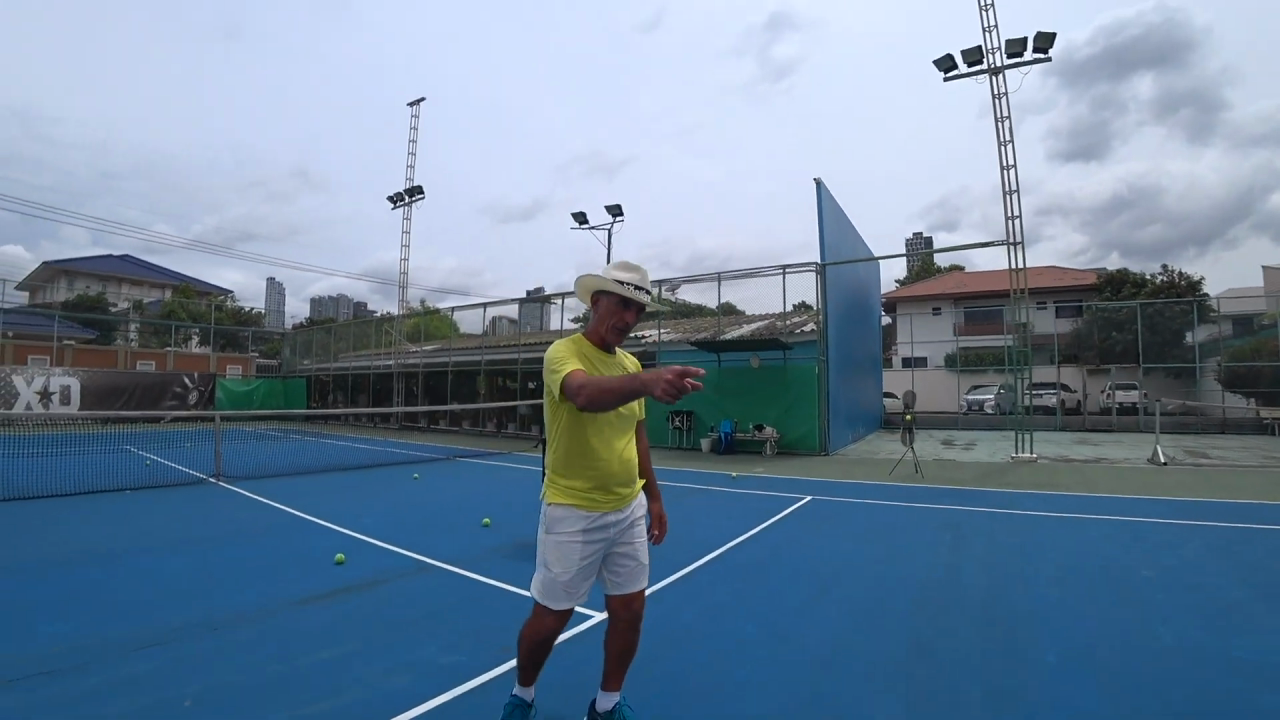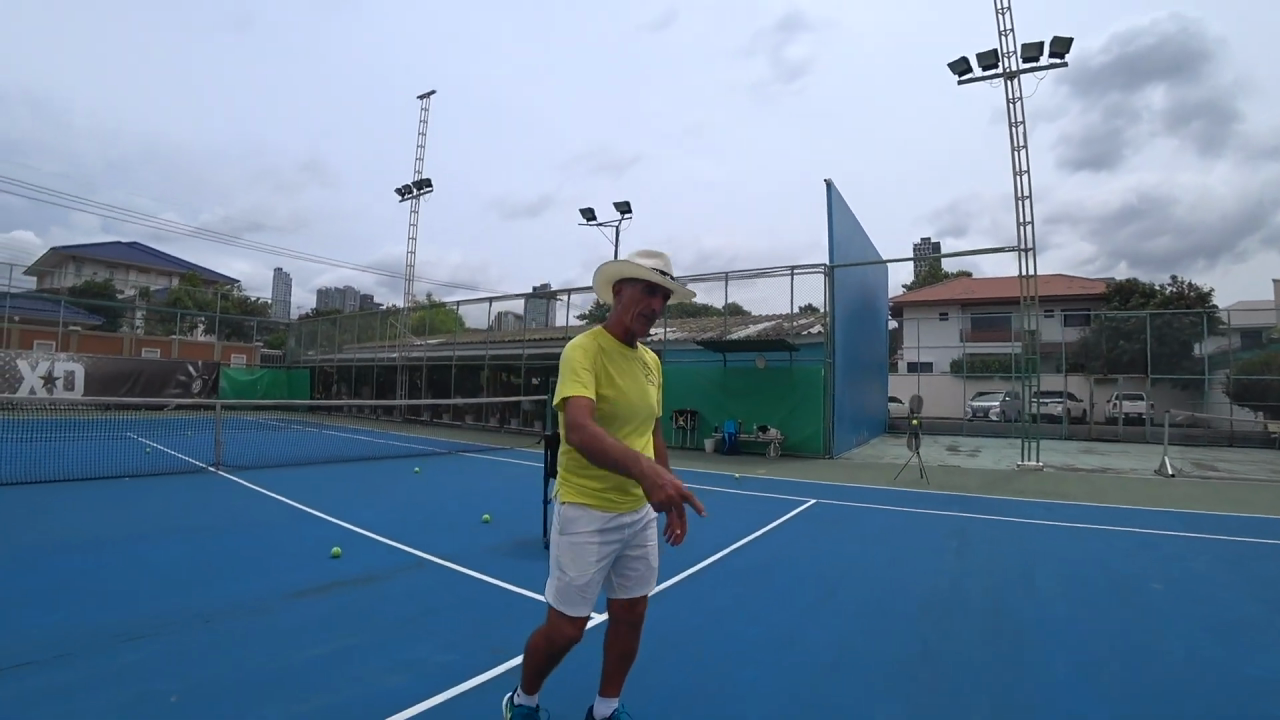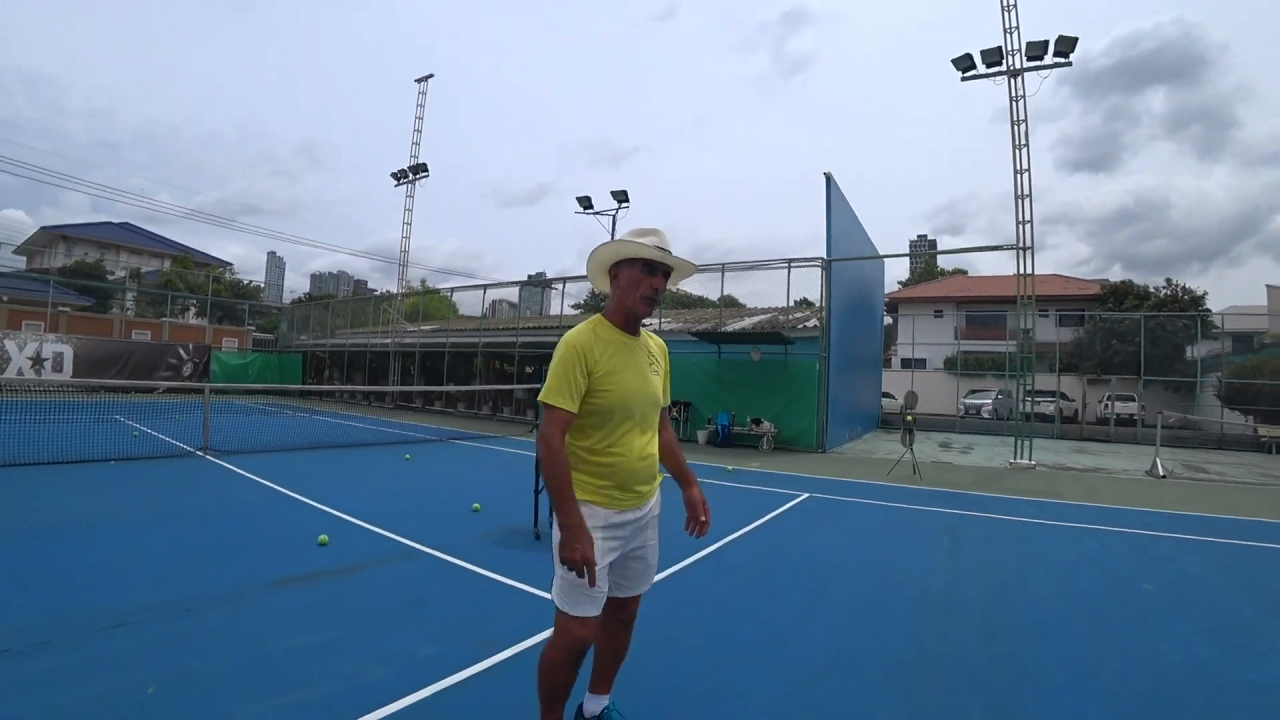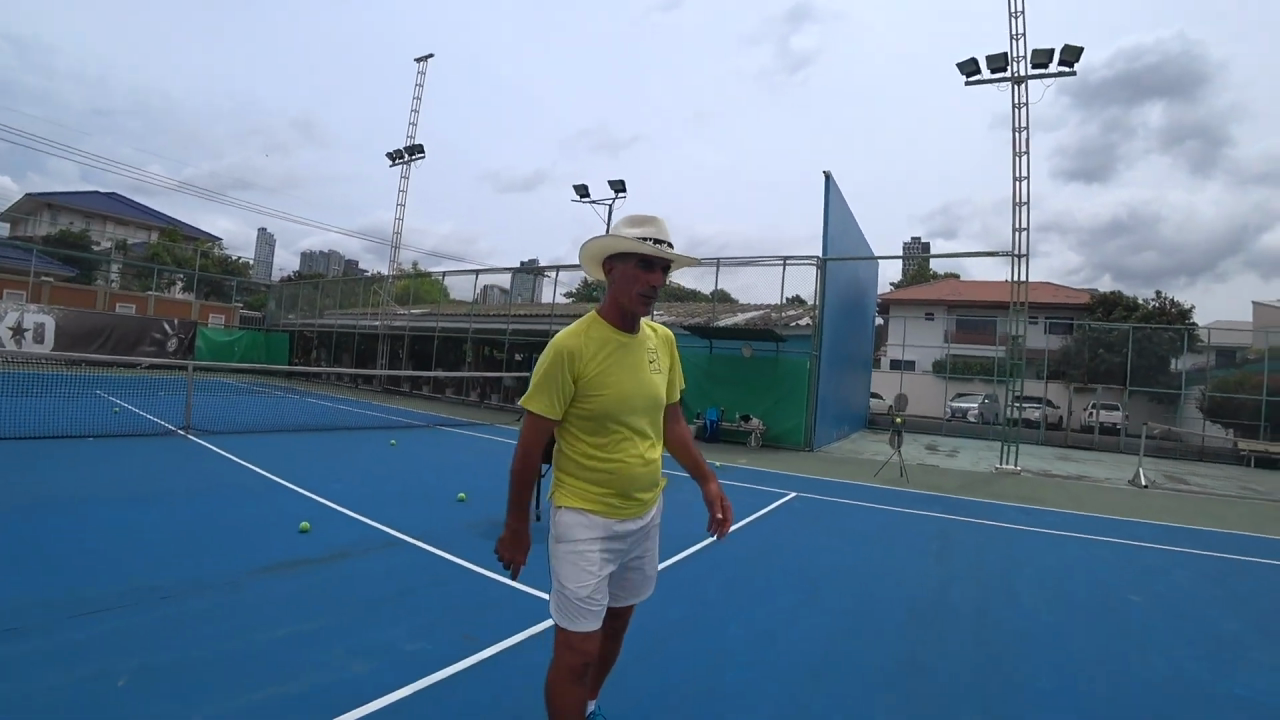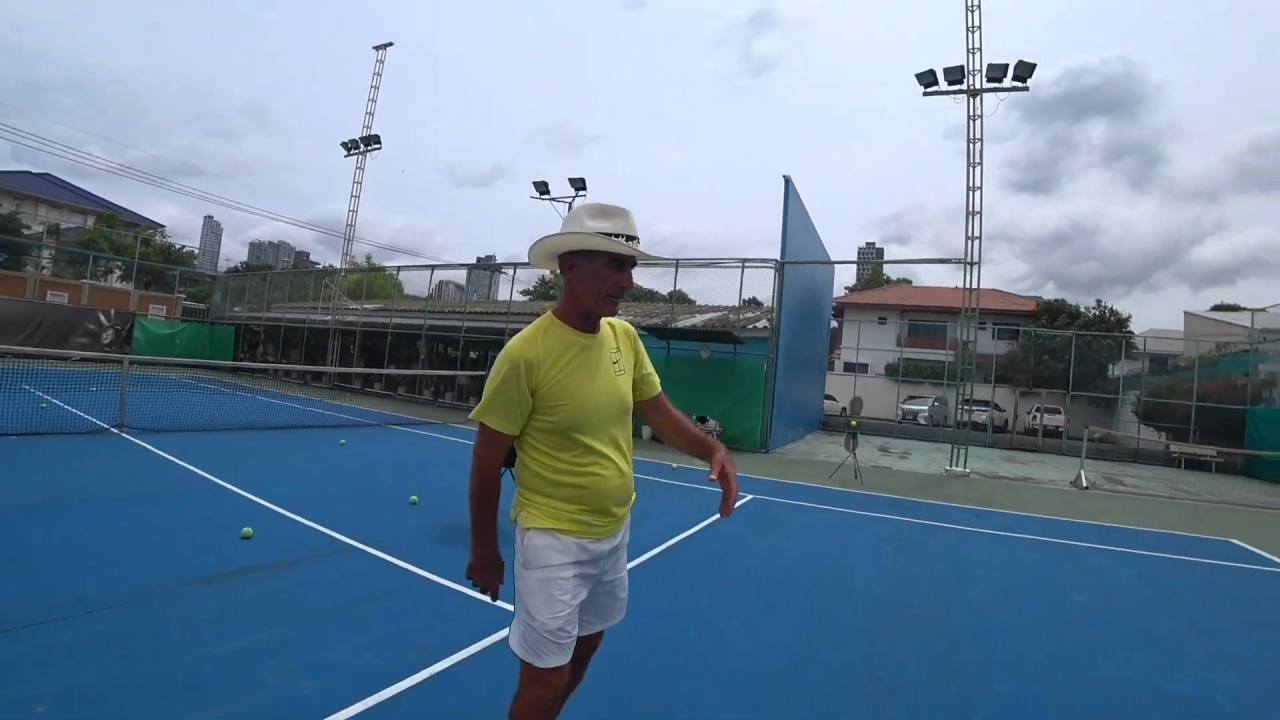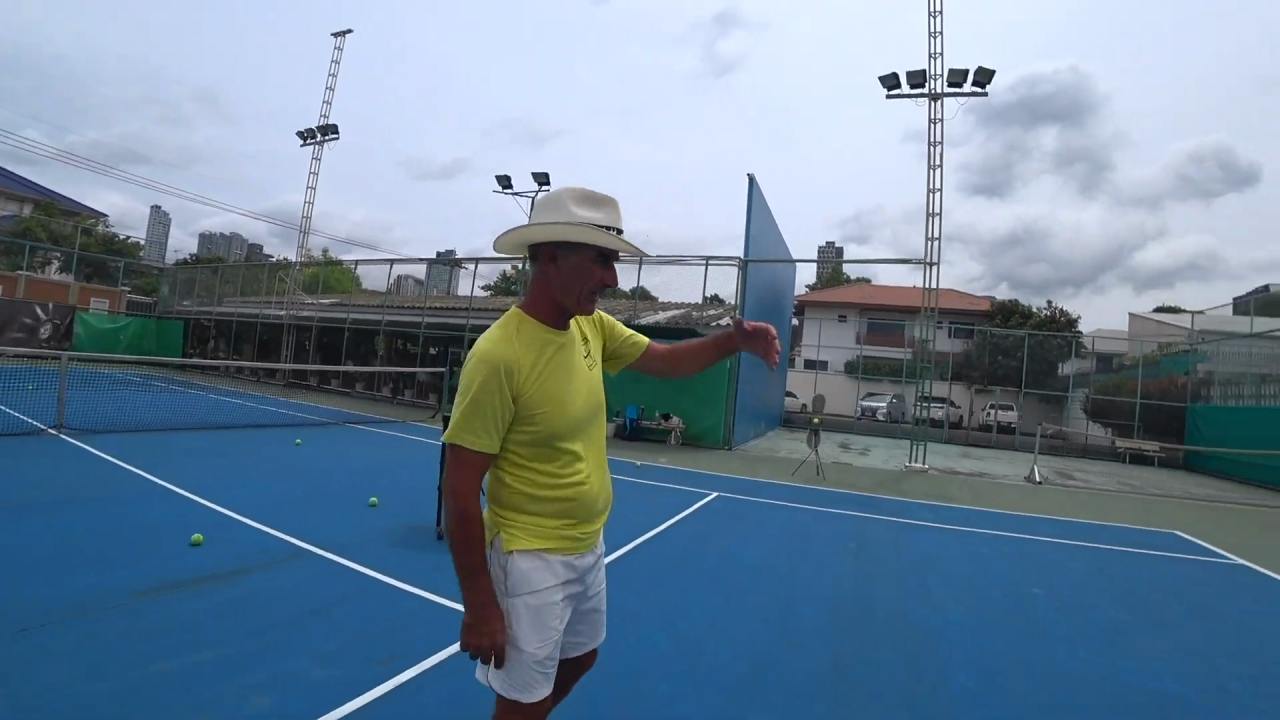
dt=0.2s
person 1, frame 1
left shoulder: (631, 364)
right shoulder: (564, 353)
right elbow: (585, 394)
left wrist: (653, 496)
right wrist: (648, 383)
left hip: (628, 510)
right hip: (572, 514)
left knee: (629, 610)
right knee: (548, 619)
person 1, frame 2
left shoulder: (650, 361)
right shoulder: (584, 351)
right elbow: (580, 431)
left wrist: (667, 489)
right wrist: (649, 472)
left hip: (640, 513)
right hip: (588, 513)
left knee: (631, 614)
right knee: (564, 627)
person 1, frame 3
left shoulder: (658, 347)
right shoulder: (580, 345)
right elbow: (552, 440)
left wrist: (688, 484)
right wrist: (571, 526)
left hip: (644, 508)
right hip: (589, 512)
left knee: (622, 612)
right knee: (574, 632)
person 1, frame 4
left shoulder: (663, 341)
right shoulder: (570, 347)
right elbow: (530, 444)
left wrist: (707, 480)
right wrist: (515, 528)
left hip: (645, 517)
right hip: (585, 521)
left knee: (614, 625)
right knee: (576, 648)
person 1, frame 5
left shoulder: (623, 336)
right shoulder: (526, 352)
left elbow: (658, 409)
right elbow: (486, 461)
left wrist: (711, 449)
right wrist: (484, 551)
left hip: (614, 535)
right hip: (551, 542)
left knee: (583, 647)
right knee: (544, 678)
person 1, frame 6
left shoulder: (588, 325)
right shoulder: (499, 354)
left elbow: (665, 360)
right elbow: (461, 487)
left wrist: (730, 339)
right wrist: (478, 604)
left hip: (587, 550)
right hip: (530, 561)
left knee: (577, 660)
